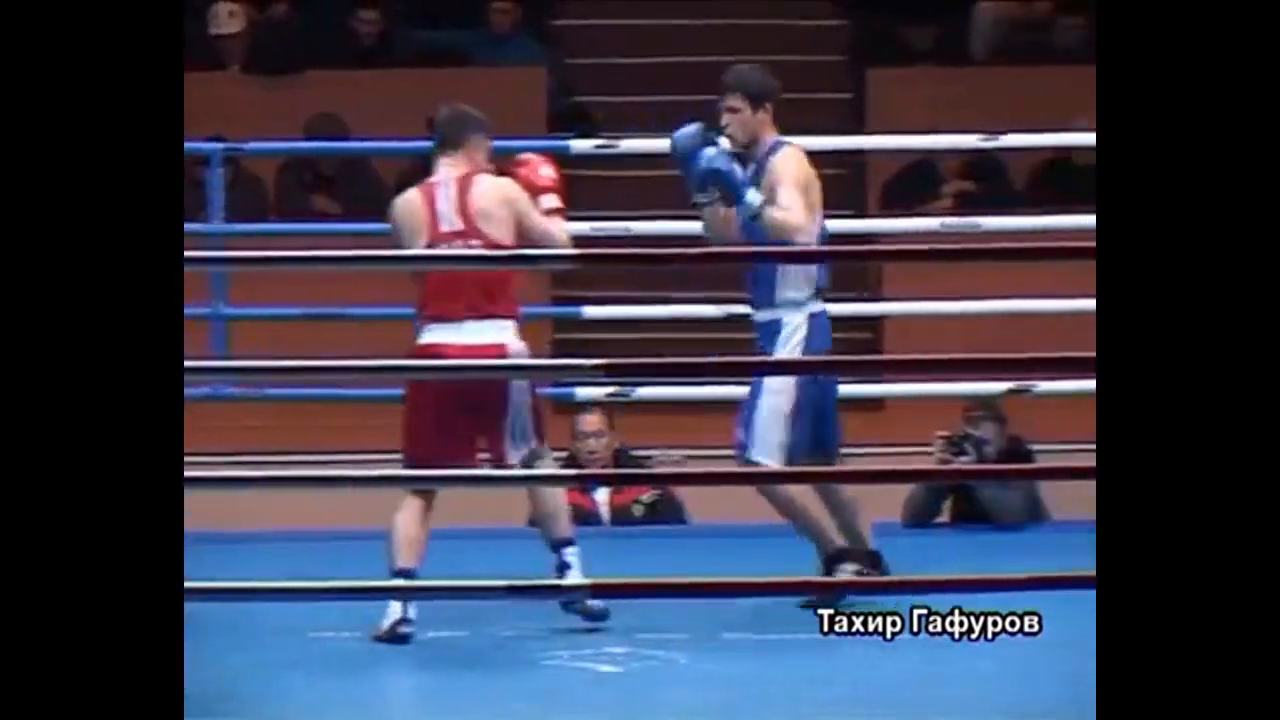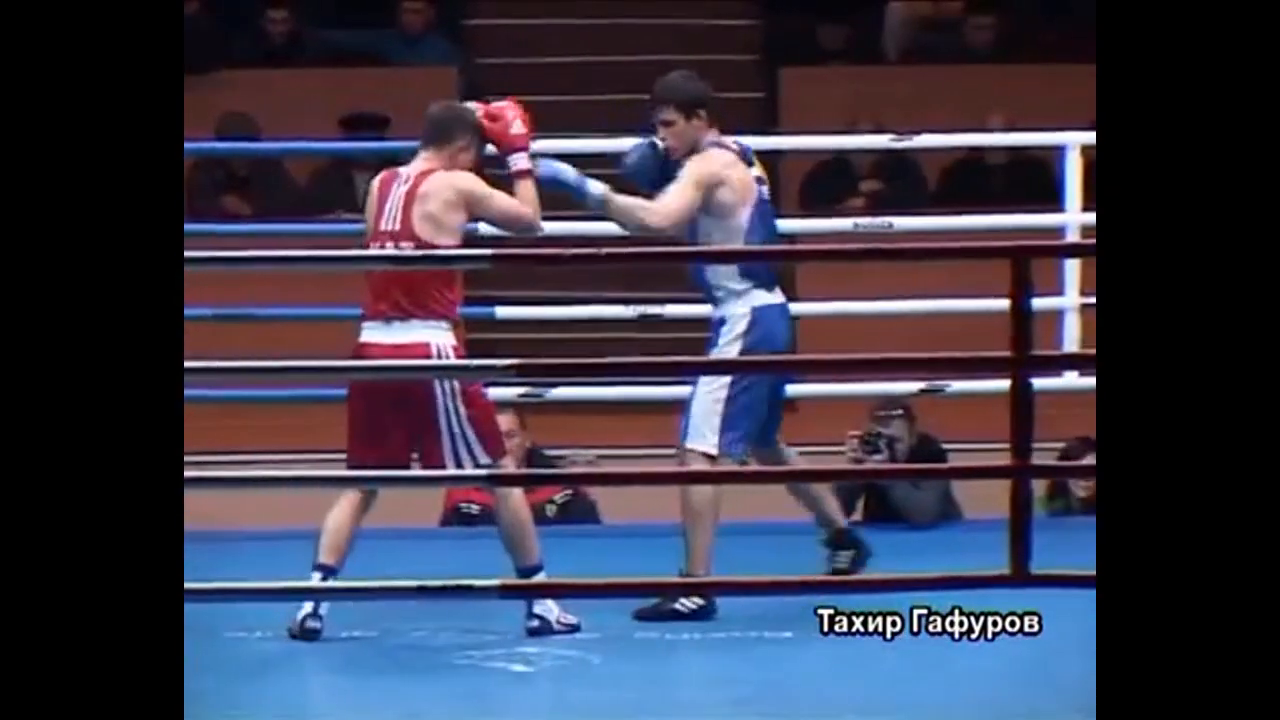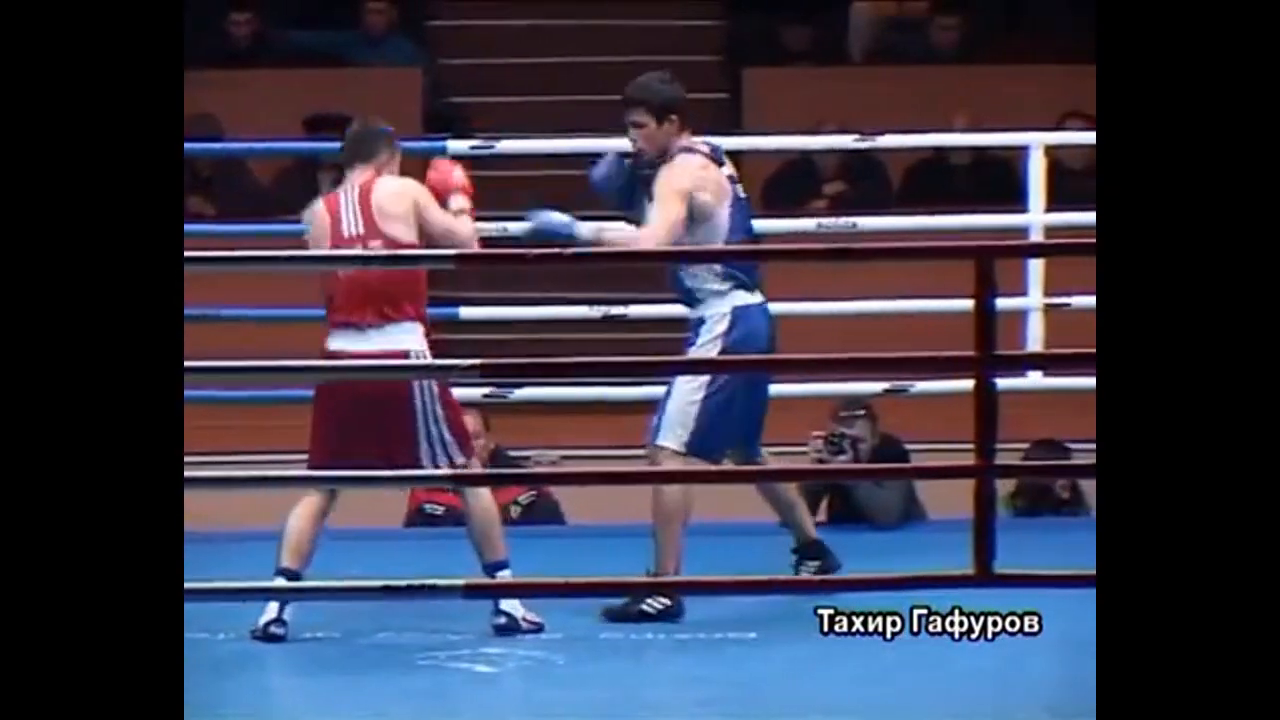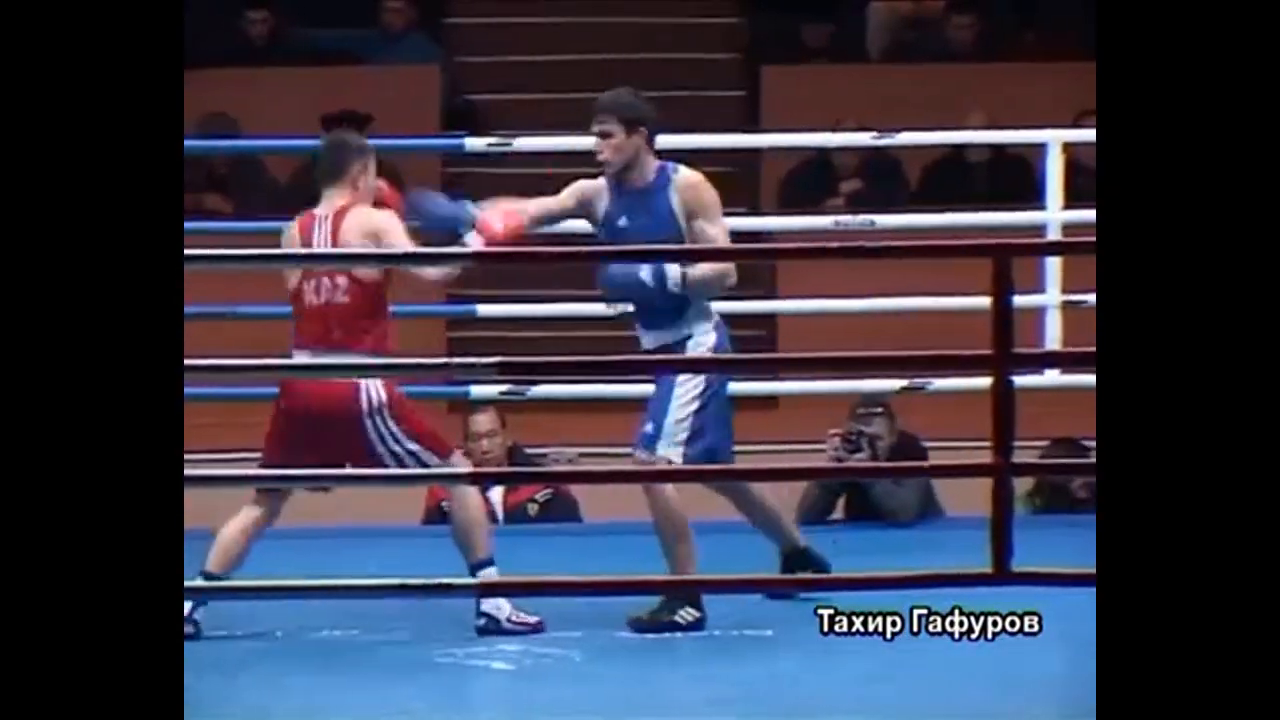
dt=0.5s
person 1, frame 1
left shoulder: (785, 162)
right shoulder: (757, 167)
left elbow: (797, 229)
right elbow: (724, 240)
left wrist: (742, 194)
right wrist: (704, 186)
left hip: (795, 327)
right hip: (784, 326)
left knee: (761, 461)
right knee: (816, 457)
left ankle: (839, 556)
right ankle: (863, 559)
person 1, frame 2
left shoulder: (708, 165)
right shoulder: (740, 159)
left elbow: (656, 220)
right elbow: (670, 225)
left wrist: (580, 184)
right wrist: (643, 179)
left hip: (745, 322)
right hip: (764, 317)
left knee: (699, 451)
right knee: (764, 445)
left ankle: (696, 588)
right ankle: (843, 540)
person 1, frame 3
left shoulder: (677, 172)
right shoulder: (711, 162)
left elbow: (651, 245)
left wrist: (574, 230)
right wrist: (625, 188)
left hip: (726, 324)
right hip: (745, 317)
left knee: (670, 450)
right knee: (743, 452)
left ankle: (664, 588)
right ankle: (813, 549)
person 1, frame 4
left shoulder: (688, 186)
right shoulder: (596, 192)
left elbow: (724, 270)
right elbow: (531, 212)
left wrist: (660, 276)
right wrist: (467, 214)
left hip: (695, 342)
right hip: (662, 346)
left knee: (653, 468)
right knee: (713, 469)
left ankle: (685, 598)
right ankle: (799, 553)
person 2, frame 1
left shoulder: (405, 206)
right shoulder: (506, 190)
right elbow: (562, 248)
right wrist: (547, 198)
left hip: (436, 351)
right hip: (497, 348)
left knee: (419, 486)
right knee: (535, 462)
left ankle: (400, 605)
right ankle: (571, 574)
person 2, frame 2
left shoulder: (378, 185)
right shoulder: (456, 184)
right elbow: (528, 222)
right wrist: (519, 153)
left hip: (373, 350)
right hip: (428, 351)
left knee: (361, 484)
right knee: (499, 473)
left ankle: (312, 603)
right ankle: (540, 603)
person 2, frame 3
left shoulder: (316, 214)
right shoulder: (405, 191)
right elbow: (468, 246)
right wrist: (458, 198)
left hip: (342, 360)
right hip: (403, 355)
left knee: (321, 488)
right knee: (468, 475)
left ankle: (277, 605)
right ankle: (506, 600)
person 2, frame 4
left shoulder: (294, 231)
right shoulder: (377, 222)
right elbow: (430, 275)
left hip: (302, 386)
right hip: (359, 389)
left knee: (264, 502)
right knee: (457, 474)
left ankle: (193, 603)
right ankle: (491, 600)
